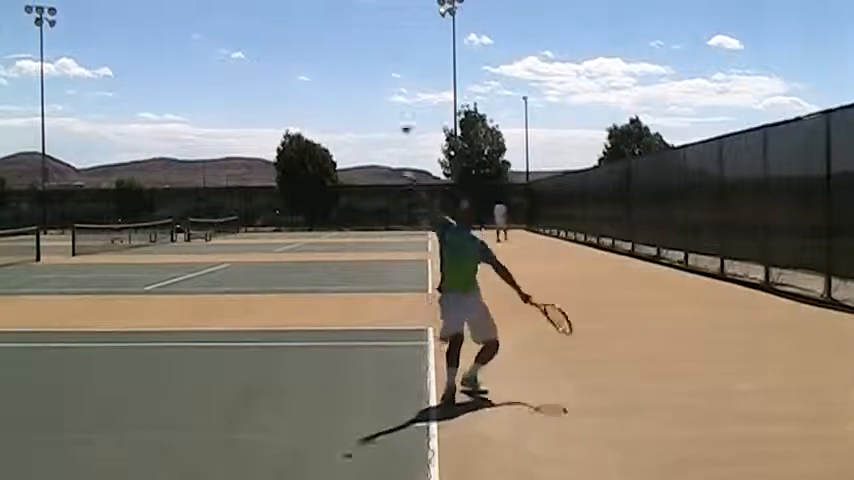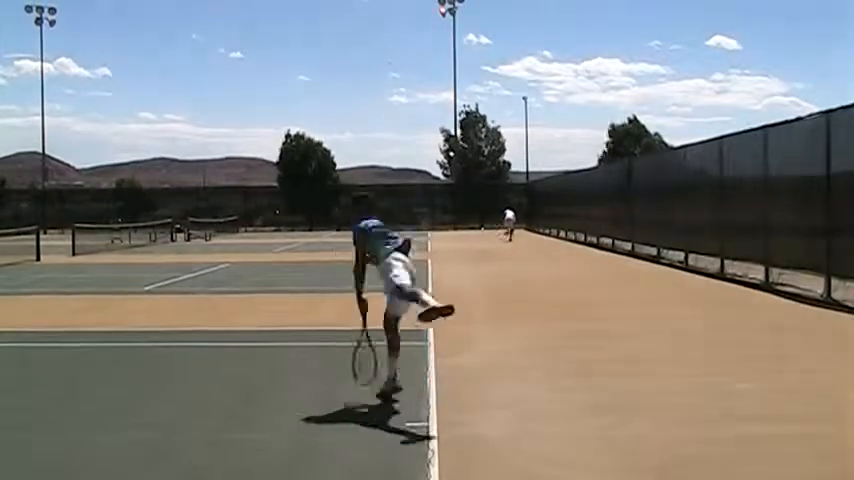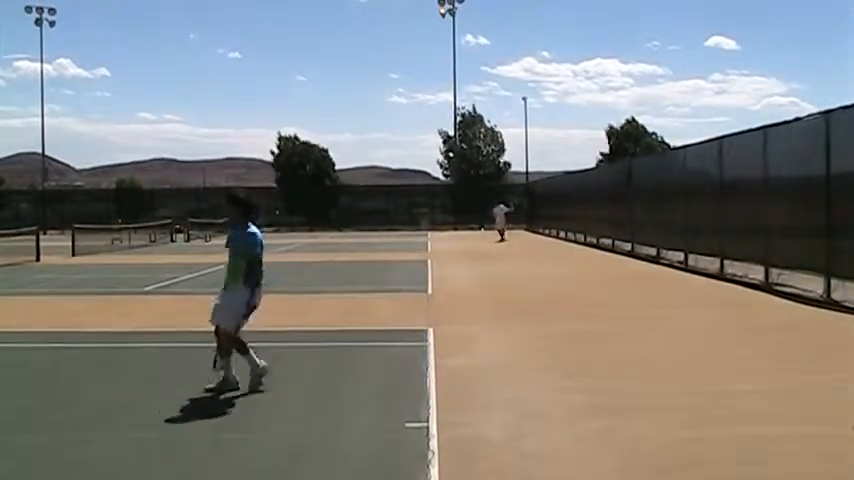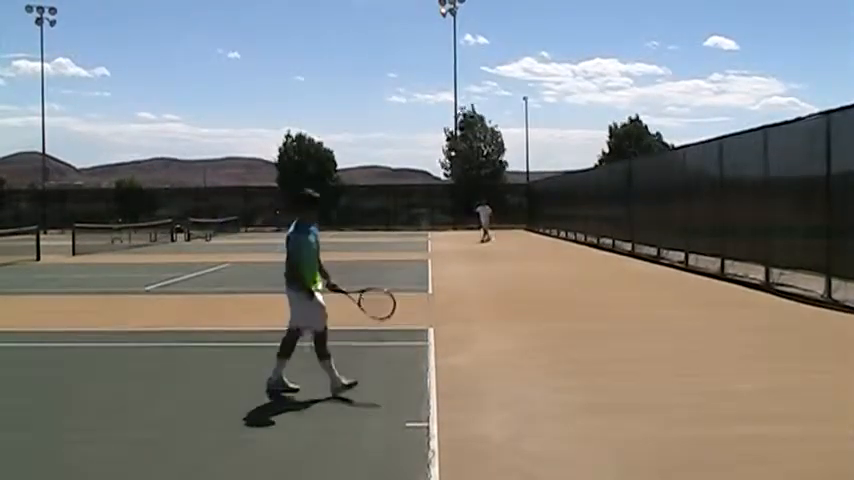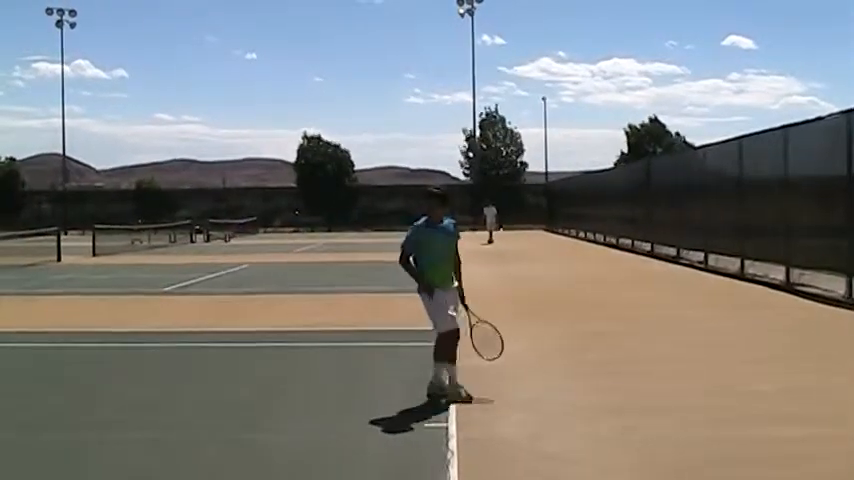
dt=1s
person 1, frame 1
left shoulder: (478, 245)
right shoulder: (447, 229)
left elbow: (499, 267)
right elbow: (438, 218)
left wrist: (520, 292)
left hip: (472, 296)
right hip: (452, 297)
left knee: (492, 342)
right knee: (456, 339)
left ankle: (470, 377)
right ankle: (450, 386)
person 1, frame 2
left shoulder: (360, 228)
right shoulder: (375, 226)
left elbow: (359, 263)
right elbow: (406, 242)
left wrist: (359, 296)
left hip: (392, 262)
left knee: (400, 290)
right knee: (390, 322)
left ankle: (433, 305)
right ankle: (392, 379)
person 1, frame 3
left shoulder: (251, 235)
right shoulder: (235, 233)
left elbow: (256, 268)
left wrist: (252, 298)
right wrist: (228, 292)
left hip: (245, 292)
right hip: (231, 290)
left knee: (229, 333)
right knee: (222, 332)
left ankle: (253, 368)
right ankle: (231, 377)
person 1, frame 4
left shoulder: (312, 229)
right shoulder: (295, 234)
right elbow: (291, 267)
left wrist: (327, 279)
right wrist: (307, 290)
left hip: (312, 288)
right hip: (301, 291)
left knee: (294, 332)
right knee: (320, 332)
left ankle: (276, 378)
right ankle: (335, 381)
person 1, frame 5
left shoulder: (451, 226)
right shoulder: (418, 229)
right elbow: (404, 259)
left wrist: (459, 284)
right wrist: (422, 282)
left hip: (450, 287)
right hip: (433, 290)
left knee: (446, 335)
right knee: (452, 334)
left ankle: (437, 383)
right ankle: (454, 385)
